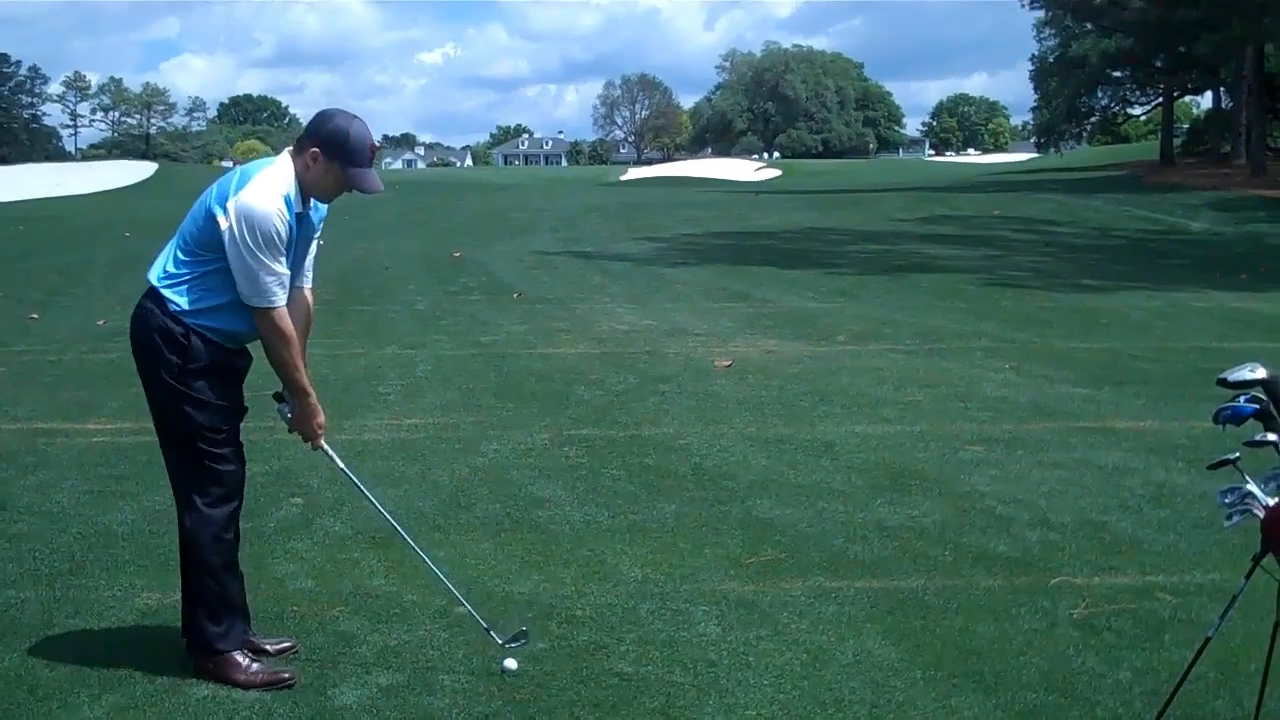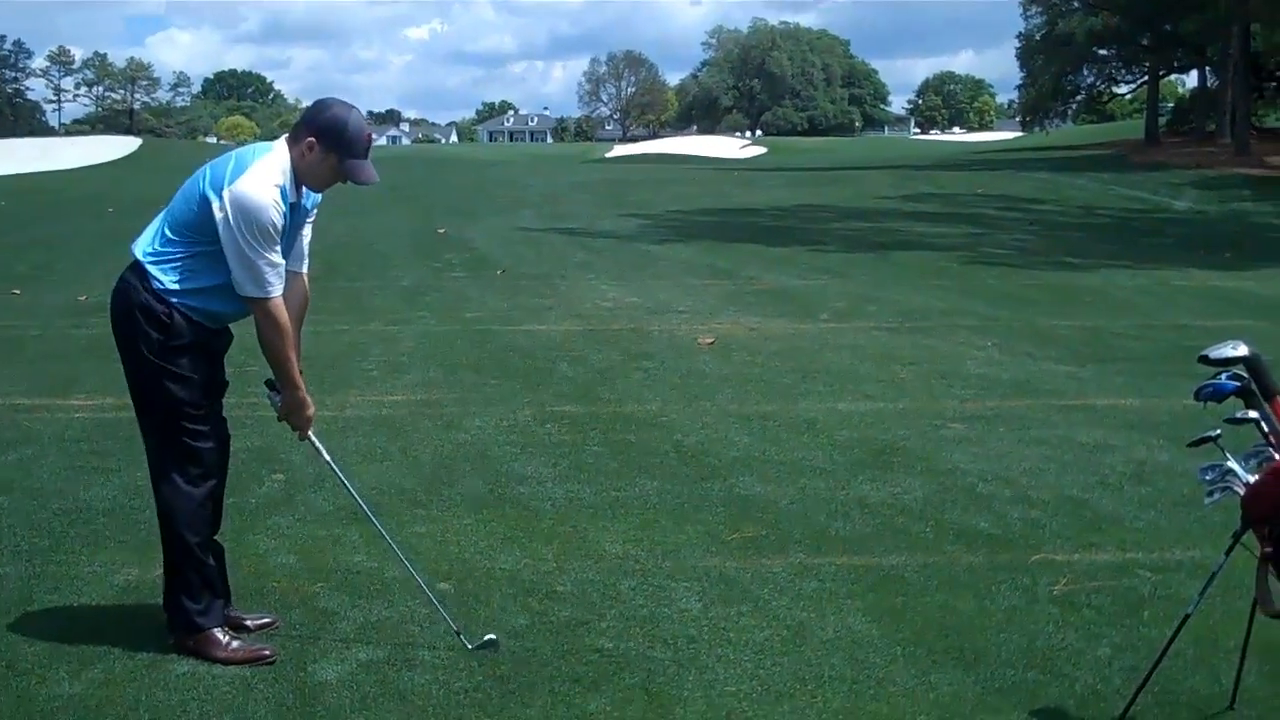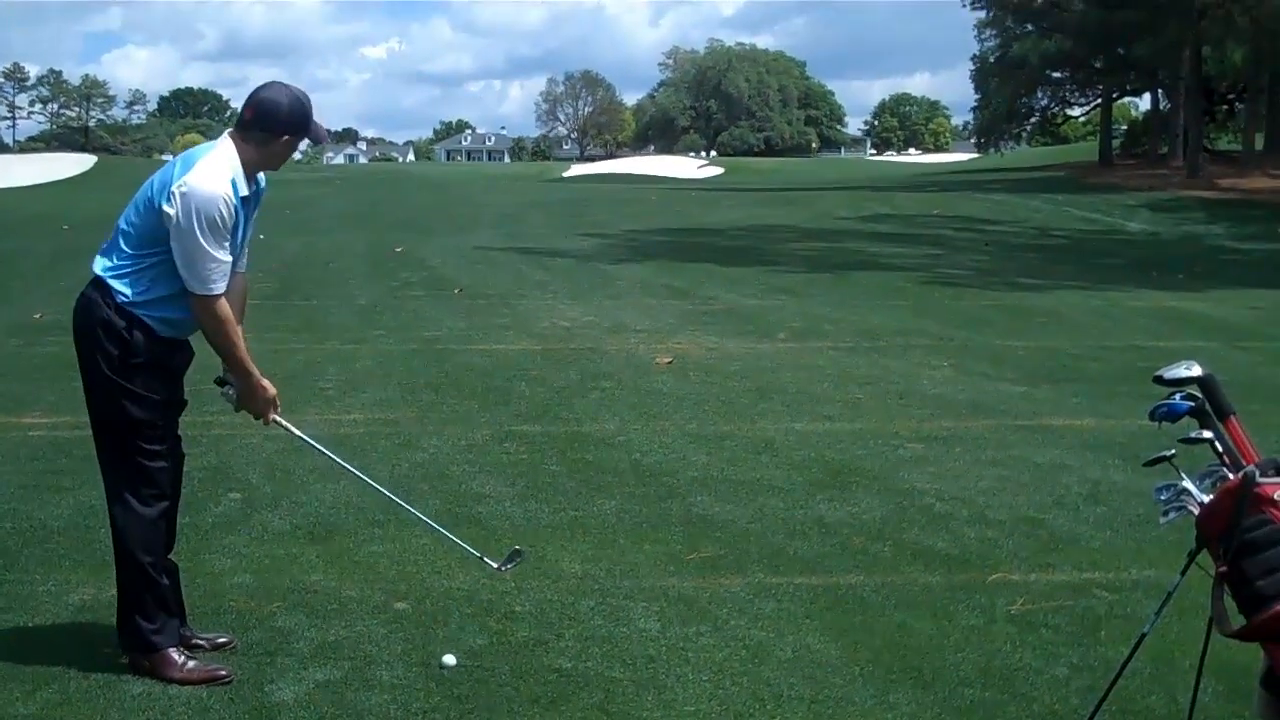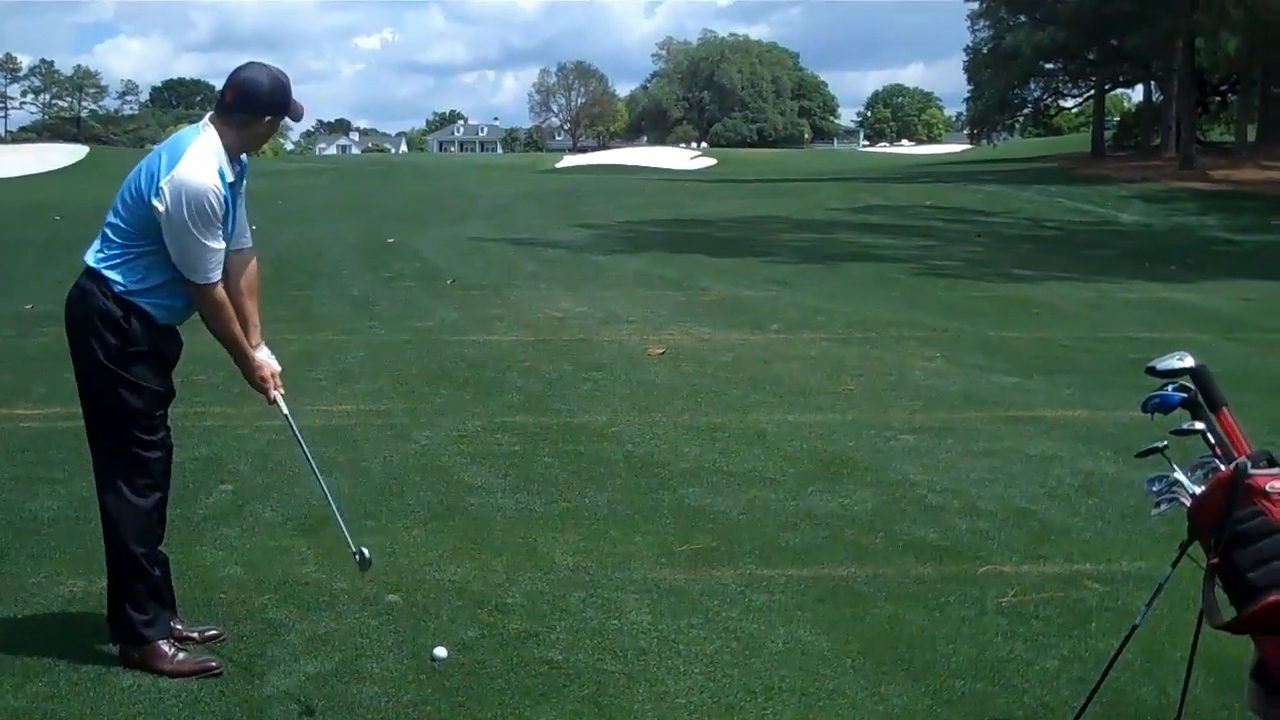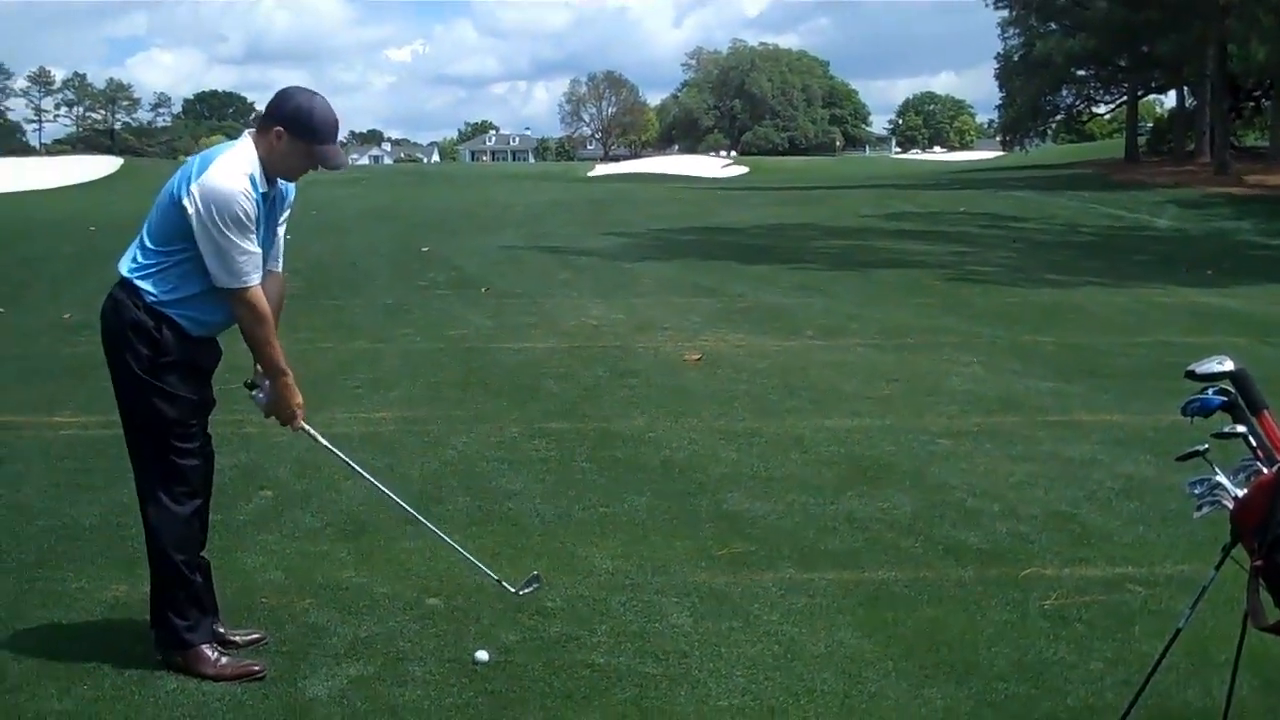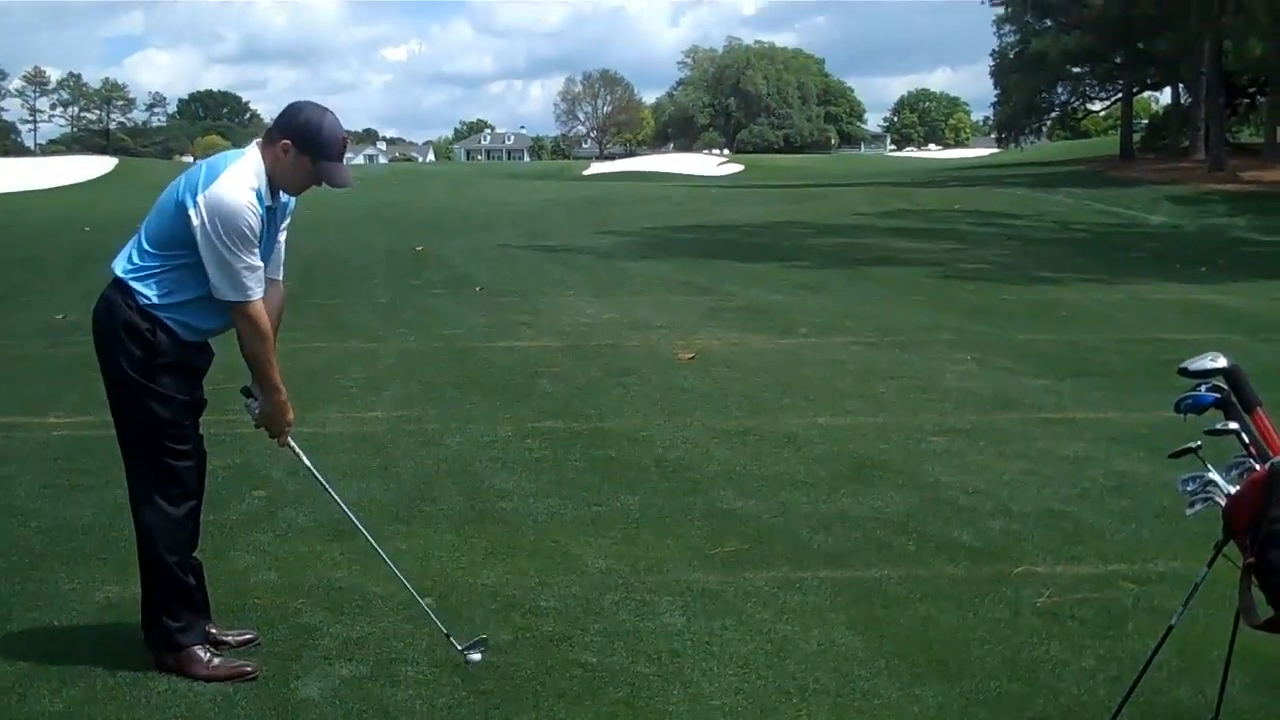
dt=0.4s
person 1, frame 1
left shoulder: (308, 202)
right shoulder: (259, 203)
left elbow: (298, 295)
right elbow: (270, 315)
left wrist: (299, 390)
right wrist: (305, 399)
left hip: (213, 340)
right hip: (175, 337)
left knee: (224, 483)
right knee: (209, 486)
left ankle: (227, 626)
right ankle: (215, 645)
person 1, frame 2
left shoulder: (299, 188)
right shoulder: (255, 192)
left elbow: (293, 282)
right elbow: (267, 307)
left wrist: (291, 379)
right wrist: (295, 392)
left hip: (193, 315)
right hip: (156, 314)
left knee: (208, 456)
right knee: (188, 464)
left ankle: (208, 601)
right ankle: (196, 622)
person 1, frame 3
left shoulder: (244, 180)
right shoulder: (205, 188)
left elbow: (234, 279)
right elbow: (208, 302)
left wrist: (242, 373)
right wrist: (250, 380)
left hip: (153, 332)
right hip: (119, 330)
left knee: (161, 477)
right knee: (141, 482)
left ankle: (164, 623)
right ankle: (150, 642)
person 1, frame 4
left shoulder: (228, 161)
right shoulder: (194, 179)
left elbow: (240, 254)
right elbow: (207, 290)
left wrist: (259, 346)
right wrist: (245, 361)
left hip: (143, 320)
right hip: (113, 320)
left knee: (150, 468)
right knee: (134, 473)
left ankle: (155, 615)
right ankle: (140, 634)
person 1, frame 5
left shoulder: (275, 186)
right shoulder: (223, 185)
left elbow: (270, 278)
right elbow: (245, 298)
left wrist: (269, 372)
right wrist: (282, 379)
left hip: (185, 332)
right hip: (147, 330)
left knee: (192, 476)
right knee: (174, 480)
left ankle: (198, 618)
right ankle: (183, 638)
person 1, frame 6
left shoulder: (275, 193)
right shoulder: (230, 196)
left elbow: (270, 288)
right elbow: (247, 310)
left wrist: (267, 386)
right wrist: (275, 395)
left hip: (175, 332)
right hip: (138, 331)
left knee: (184, 477)
right knee: (166, 482)
left ankle: (188, 618)
right ankle: (176, 638)
